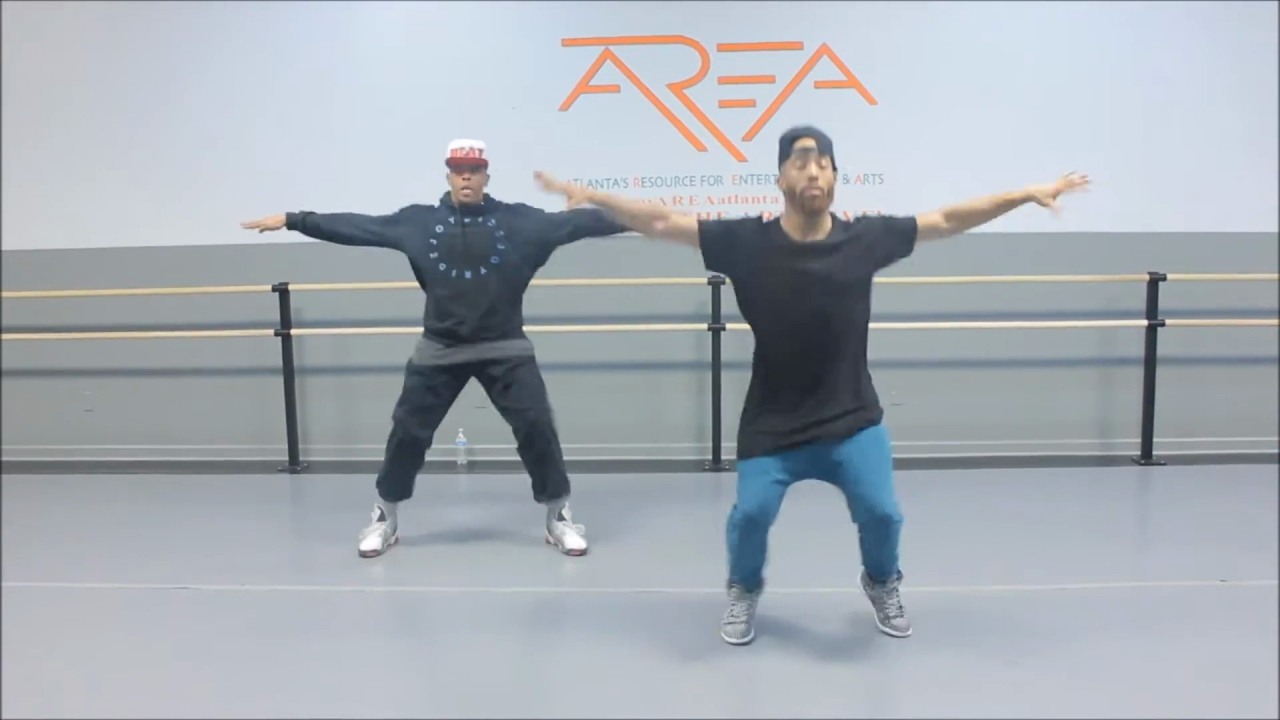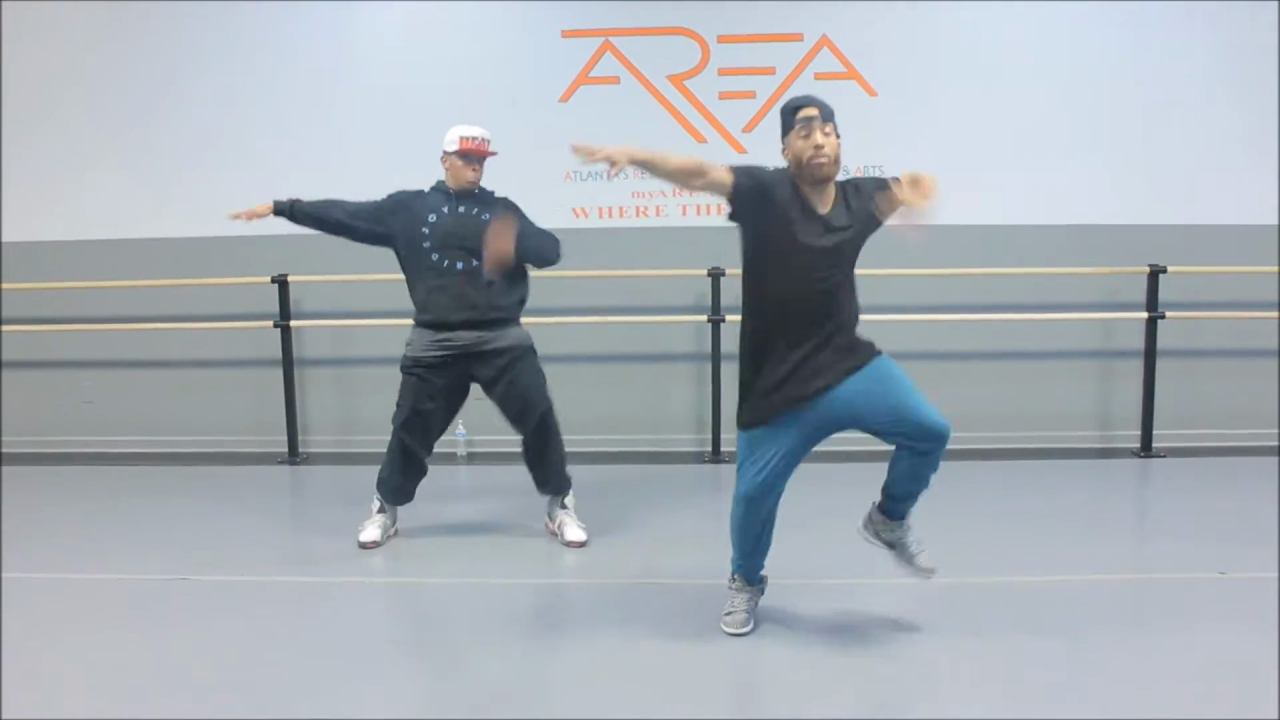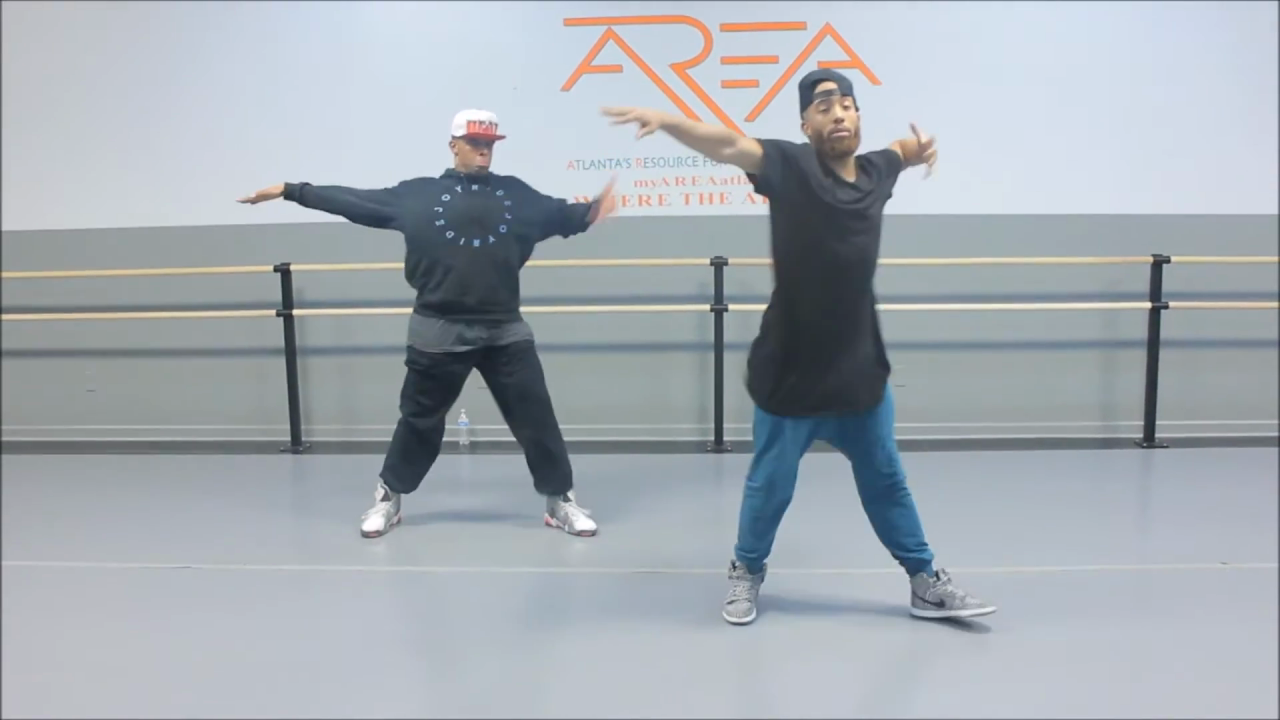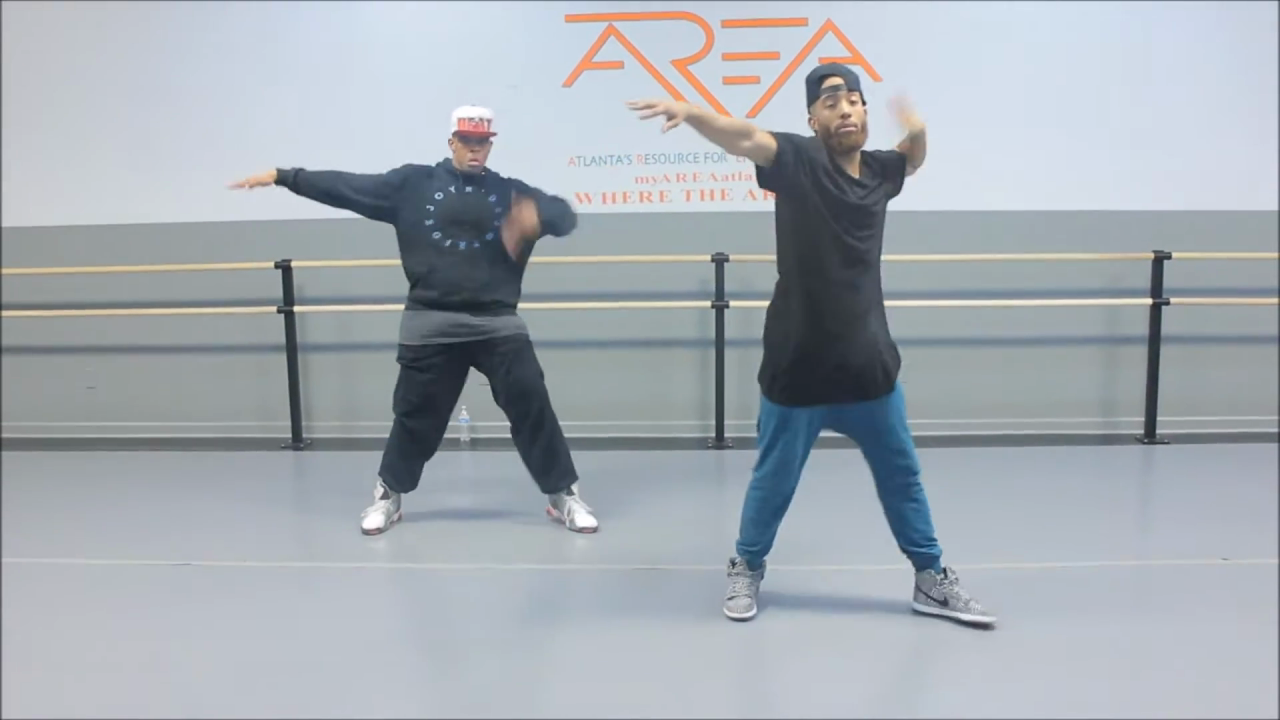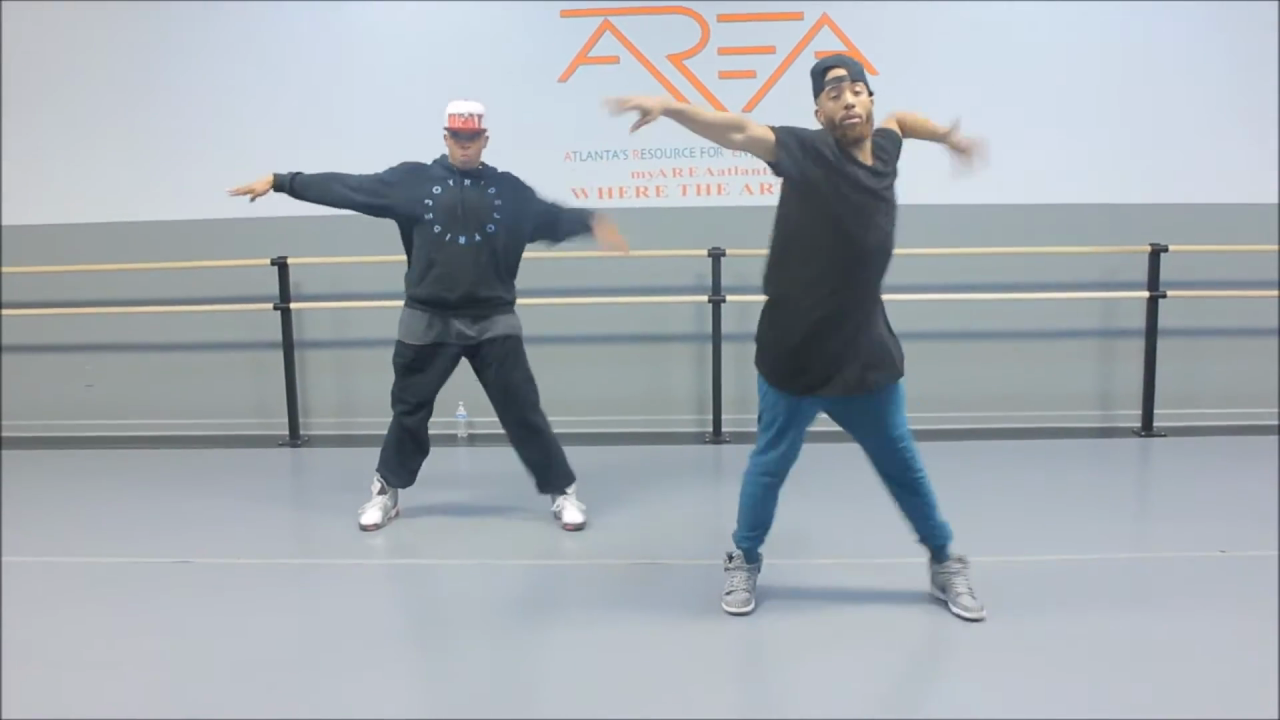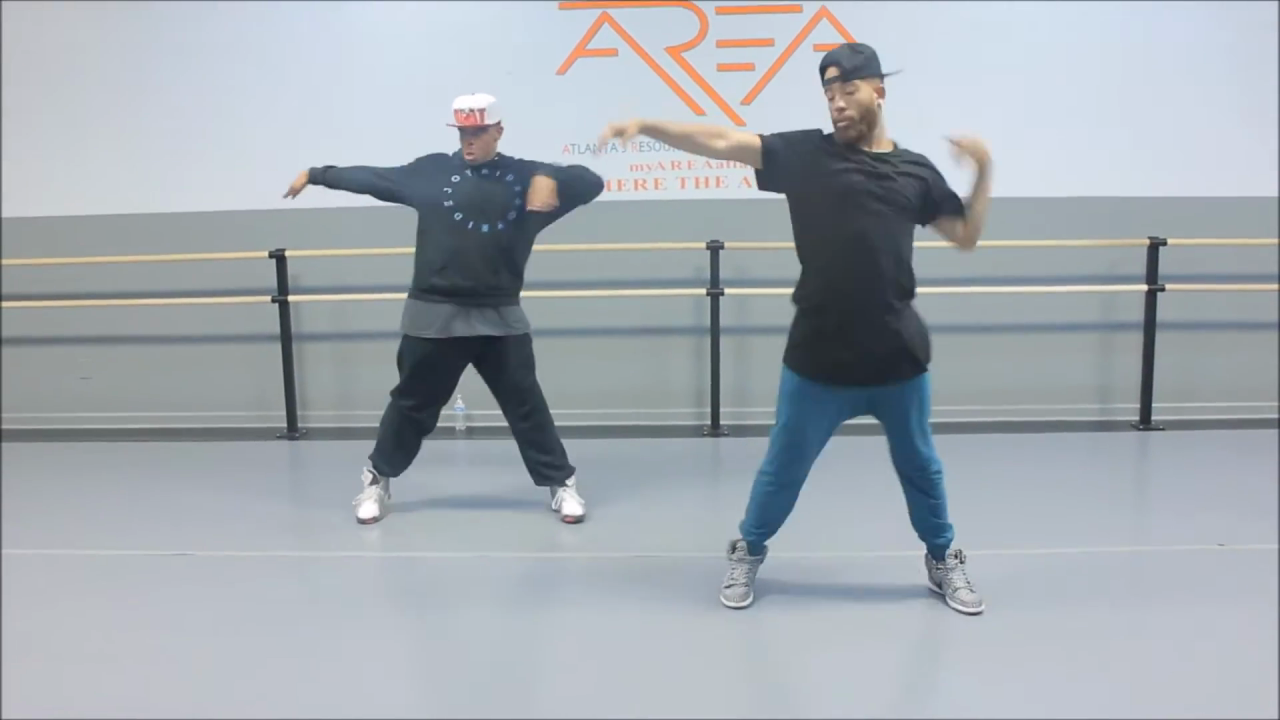
dt=0.2s
person 1, frame 1
left shoulder: (868, 238)
right shoulder: (746, 241)
left elbow: (947, 220)
right elbow: (663, 221)
left wrist: (1028, 194)
right wrist: (592, 196)
left hip: (851, 418)
right hip: (774, 421)
left knee: (882, 514)
right knee: (751, 514)
left ankle: (882, 584)
right ankle: (743, 592)
person 1, frame 2
left shoulder: (860, 196)
right shoulder: (763, 191)
left elbow: (909, 186)
right elbow: (700, 173)
left wrist: (916, 190)
right wrist: (633, 155)
left hip: (848, 362)
right hip: (776, 382)
left knee: (929, 431)
right knee: (756, 491)
left ankle: (889, 519)
right ankle: (746, 585)
person 1, frame 3
left shoulder: (875, 169)
right shoulder: (789, 165)
left elbow: (909, 151)
right elbow: (726, 144)
left wrist: (920, 148)
right wrist: (664, 120)
left hip: (860, 368)
right hip: (790, 372)
left knee: (886, 482)
right knee: (770, 482)
left ankle: (925, 583)
right ankle: (746, 574)
person 1, frame 4
left shoulder: (878, 169)
right shoulder: (798, 159)
left elbow: (913, 156)
right elbow: (743, 136)
left wrist: (916, 131)
right wrist: (688, 110)
left hip: (869, 359)
right hip: (800, 361)
left knee: (901, 470)
right knee: (775, 474)
left ankle: (933, 581)
right ankle: (746, 569)
person 1, frame 5
left shoulder: (883, 154)
right shoulder: (807, 151)
left elbow: (896, 123)
right elbow: (740, 131)
left wrist: (939, 132)
right wrist: (667, 107)
left hip: (867, 349)
right hip: (796, 353)
left knee: (901, 463)
right knee: (771, 462)
left ankle: (946, 565)
right ankle: (744, 562)
person 1, frame 6
left shoulder: (915, 170)
right shoulder: (805, 152)
left elbow: (967, 237)
right elbow: (722, 142)
left wrist: (983, 170)
right wrist: (645, 126)
left hip: (897, 351)
right hip: (819, 350)
left knee: (917, 460)
right knee: (788, 457)
left ankle: (943, 561)
right ankle: (748, 551)
person 2, frame 1
left shoulder: (518, 219)
right shoulder: (419, 220)
left elbow: (574, 221)
right elbow: (357, 226)
right wrist: (292, 220)
left hip: (504, 346)
right hip: (440, 348)
left knee: (536, 425)
right knee: (409, 430)
left ankle: (558, 517)
right ankle: (384, 518)
person 2, frame 2
left shoulder: (501, 209)
right shoulder: (409, 207)
left elbow: (549, 250)
right elbow: (343, 215)
left wrist: (514, 244)
right wrist: (278, 208)
left hip: (501, 337)
right hip: (435, 341)
left knee: (538, 416)
right knee: (412, 429)
left ankle: (560, 507)
right ankle: (384, 511)
person 2, frame 3
left shoulder: (515, 192)
right shoulder: (419, 193)
left elbow: (563, 216)
right elbow: (355, 201)
left wrist: (592, 210)
right wrist: (290, 191)
left hip: (504, 328)
right hip: (439, 328)
left knee: (535, 413)
right knee: (421, 418)
left ankle: (560, 502)
right ankle: (388, 499)
person 2, frame 4
left shoulder: (509, 191)
right shoulder: (415, 182)
left elbow: (562, 216)
right elbow: (348, 187)
left wrist: (538, 216)
right wrist: (282, 177)
left hip: (498, 322)
right hip: (431, 323)
left knee: (533, 405)
right knee: (415, 414)
left ankle: (564, 495)
right ankle: (389, 496)
person 2, frame 5
left shoulder: (507, 188)
right shoulder: (413, 179)
left elbow: (553, 218)
right elbow: (344, 188)
left wrist: (593, 224)
right wrist: (279, 181)
left hip: (493, 321)
right hip: (428, 322)
left knee: (521, 407)
right knee: (409, 411)
left ankle: (561, 491)
right ankle: (386, 492)
person 2, frame 6
left shoulder: (525, 175)
right shoulder: (432, 171)
left elbow: (589, 183)
right elbow: (376, 178)
left wrist: (552, 181)
right wrist: (317, 174)
left hip: (500, 315)
right hip: (434, 312)
left knee: (524, 402)
right knee: (411, 401)
left ankle: (561, 483)
right ankle: (376, 481)
